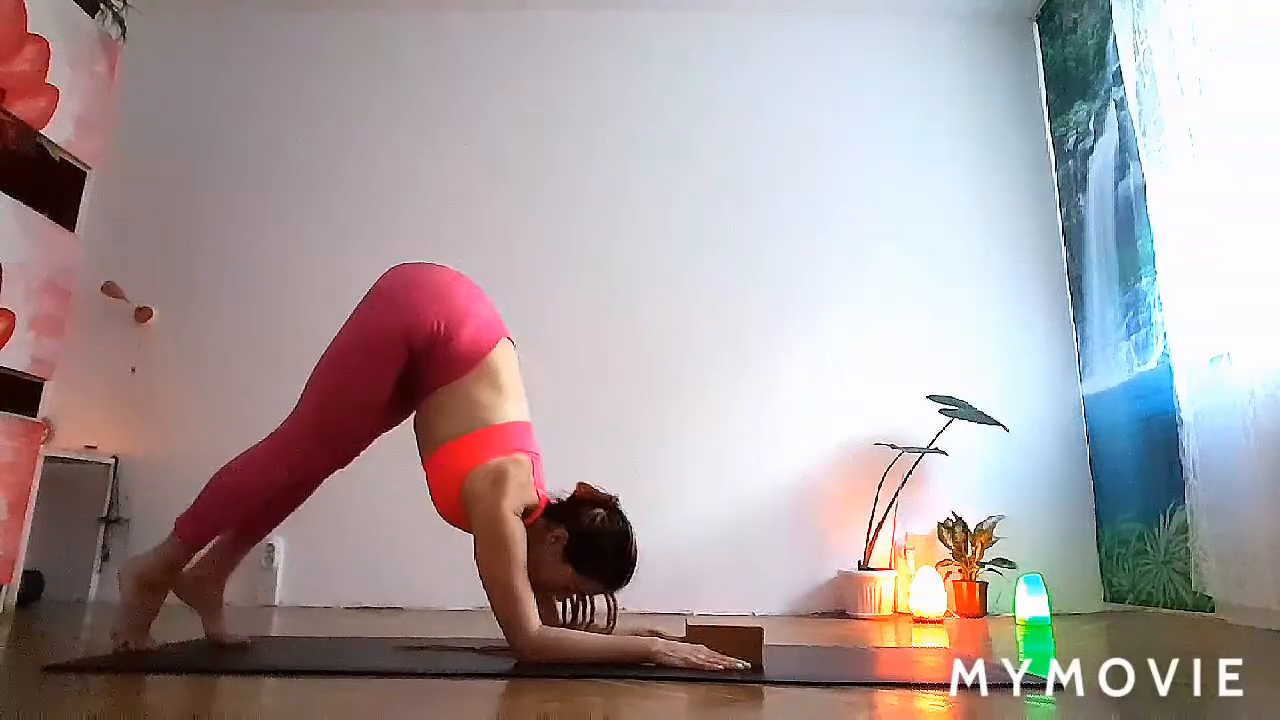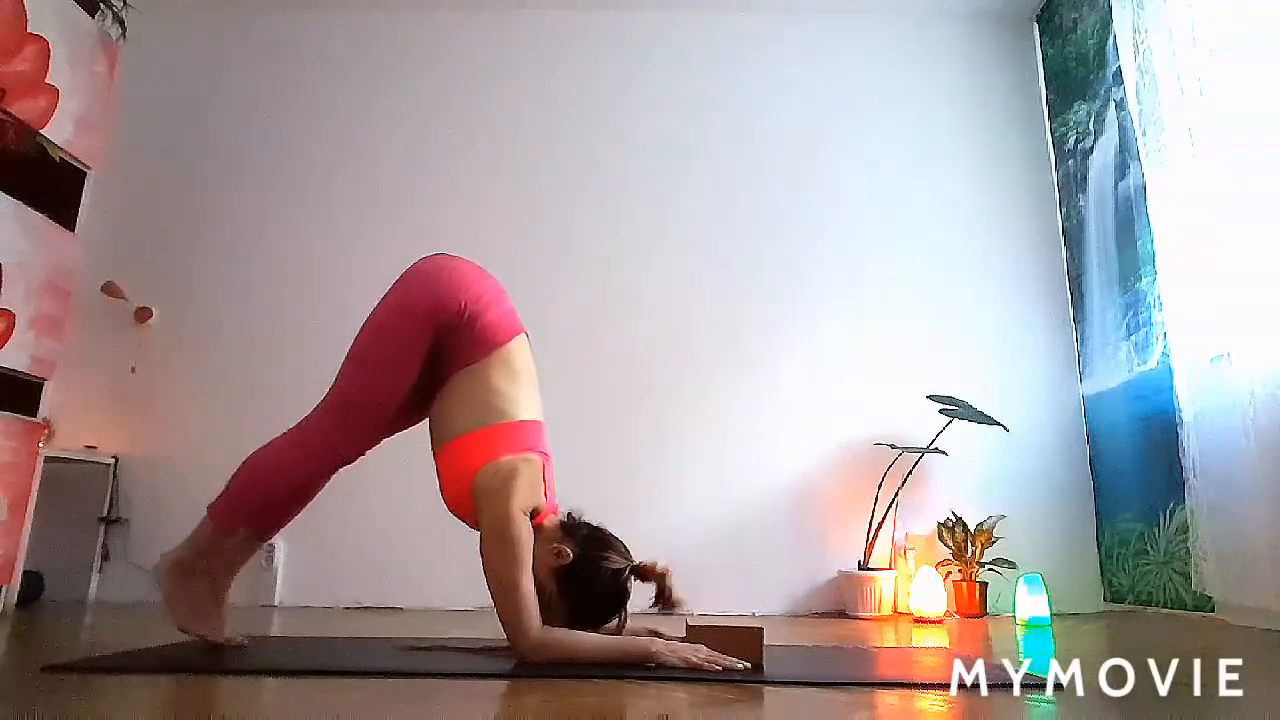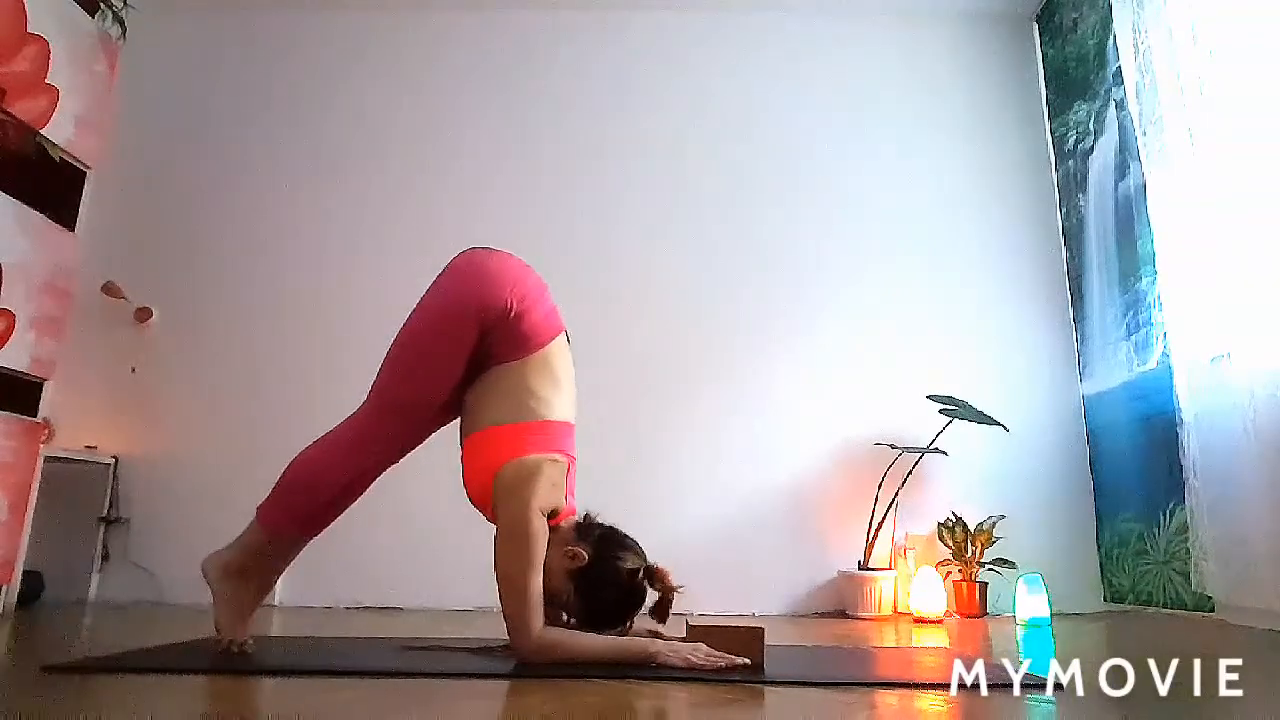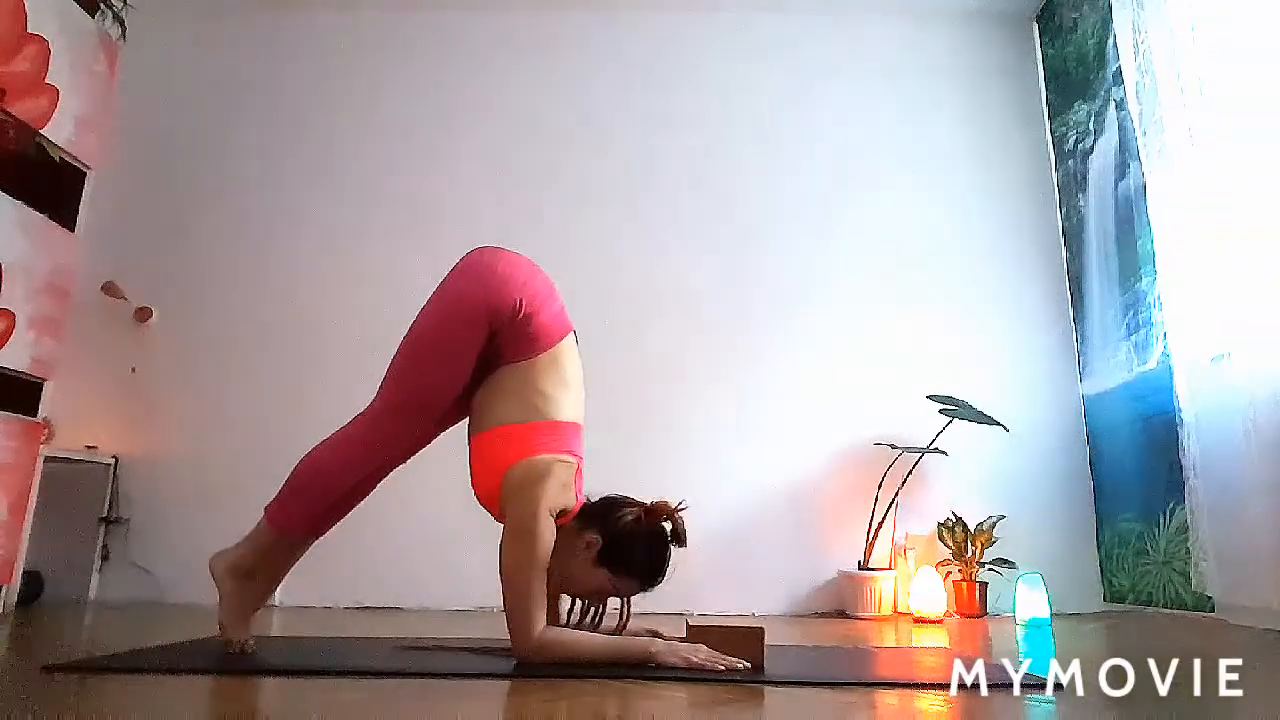
dt=0.7s
person 1, frame 1
left shoulder: (527, 504)
right shoulder: (501, 500)
left elbow: (537, 625)
right elbow: (528, 642)
left wrist: (628, 637)
right wrist: (647, 647)
left hip: (438, 326)
right hip: (417, 310)
left knee: (319, 455)
right knee: (301, 450)
left ankle: (206, 577)
right ankle: (158, 568)
person 1, frame 2
right shoulder: (510, 497)
right elbow: (529, 642)
left wrist: (623, 633)
right wrist: (646, 648)
left hip: (459, 322)
right hip: (443, 299)
left knee: (334, 447)
right knee: (328, 437)
left ankle: (213, 572)
right ankle: (190, 559)
person 1, frame 3
right shoulder: (531, 498)
right elbow: (529, 641)
left wrist: (622, 632)
right wrist: (648, 648)
left hip: (499, 318)
left knee: (377, 446)
right knee: (372, 438)
left ankle: (255, 573)
right ankle: (240, 562)
person 1, frame 4
right shoulder: (541, 499)
right elbow: (530, 643)
left wrist: (623, 634)
right wrist: (649, 649)
left hip: (510, 311)
left knee: (385, 443)
right knee: (381, 437)
right ankle: (247, 562)
